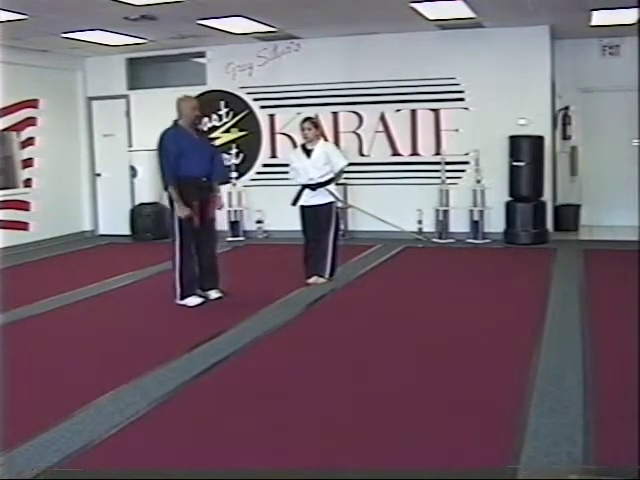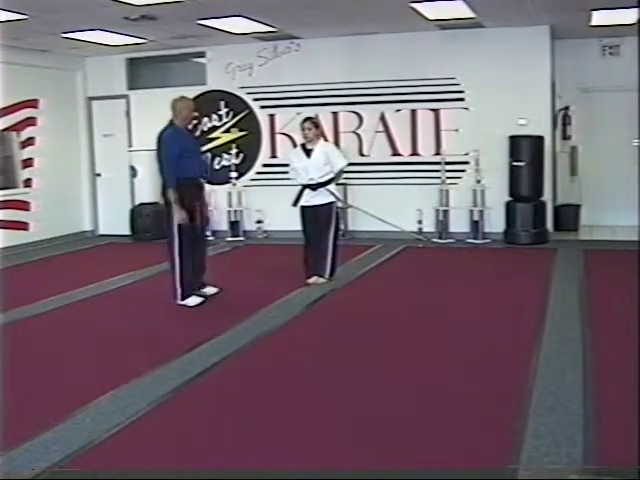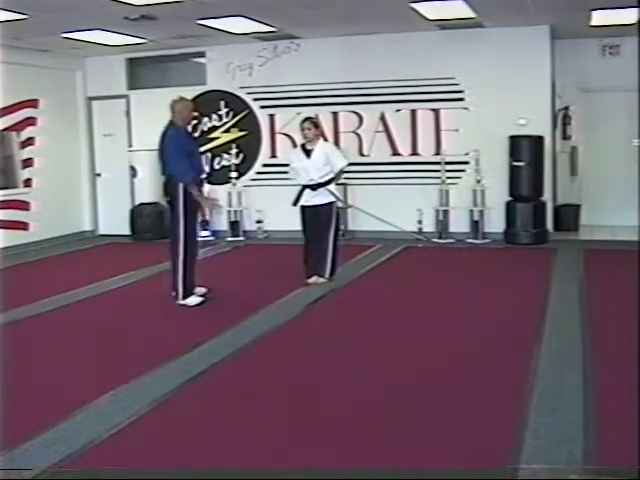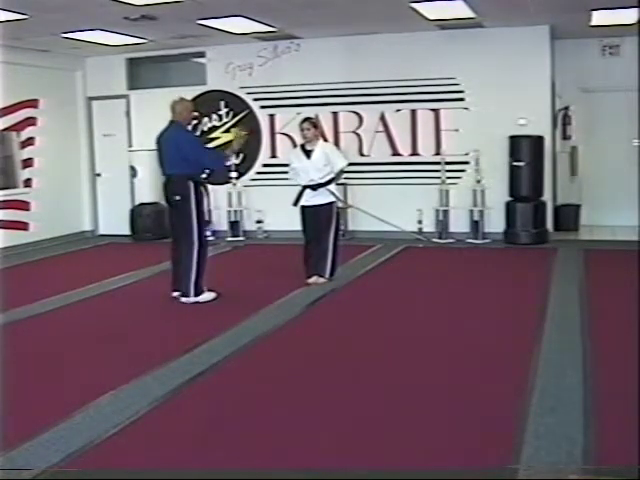
dt=0.4s
person 1, frame 1
left shoulder: (200, 137)
right shoulder: (171, 137)
left elbow: (214, 165)
right elbow: (169, 174)
left wrist: (216, 193)
right wrist: (178, 203)
left hip: (204, 192)
right hip: (185, 192)
left knee: (207, 242)
right knee: (184, 244)
left ankle: (208, 286)
right ankle: (184, 293)
person 1, frame 2
left shoulder: (188, 135)
right shoulder: (169, 136)
right elbow: (169, 174)
left wrist: (200, 195)
right wrist: (176, 206)
left hip: (195, 190)
right hip: (180, 193)
left knee: (198, 240)
right knee: (181, 244)
left ankle: (196, 284)
right ankle: (183, 293)
person 1, frame 3
left shoulder: (181, 134)
right shoulder: (173, 136)
right elbow: (182, 171)
left wrist: (199, 195)
right wrist: (201, 197)
left hip: (188, 190)
right hip: (182, 191)
left knee: (188, 239)
right knee: (183, 241)
left ankle: (186, 286)
right ankle: (183, 293)
person 1, frame 4
left shoulder: (166, 134)
right shoulder: (183, 135)
right elbow: (207, 158)
right wrist: (233, 149)
left hip: (173, 186)
right hip: (187, 188)
left knee: (180, 238)
right knee: (194, 240)
left ankle: (179, 287)
right ankle: (192, 291)
person 2, frame 1
left shoulder: (327, 148)
right shoulder: (297, 152)
left elbow: (340, 168)
right elbow: (295, 173)
left wrist: (328, 183)
right wrist: (306, 183)
left hip: (325, 196)
right hip: (307, 197)
left knee: (326, 236)
right knee: (310, 236)
left ankle: (323, 272)
right ankle: (313, 272)
person 2, frame 2
left shoulder: (327, 148)
right shoulder: (297, 152)
left elbow: (340, 168)
right elbow: (295, 173)
left wrist: (329, 183)
right wrist: (306, 184)
left hip: (325, 196)
right hip: (307, 197)
left knee: (325, 236)
right knee: (310, 237)
left ankle: (323, 272)
right ankle: (312, 272)
person 2, frame 3
left shoulder: (327, 148)
right shoulder: (297, 152)
left elbow: (340, 168)
right elbow: (295, 173)
left wrist: (329, 183)
right wrist: (305, 183)
left hip: (326, 196)
right hip: (307, 197)
left knee: (326, 236)
right knee: (310, 237)
left ankle: (323, 272)
right ankle: (313, 272)
person 2, frame 4
left shoulder: (327, 148)
right shoulder: (296, 153)
left elbow: (340, 168)
right elbow: (294, 173)
left wrist: (329, 183)
right wrist: (305, 184)
left hip: (326, 196)
right hip: (307, 197)
left knee: (326, 236)
right knee: (310, 237)
left ankle: (323, 272)
right ankle: (313, 272)
